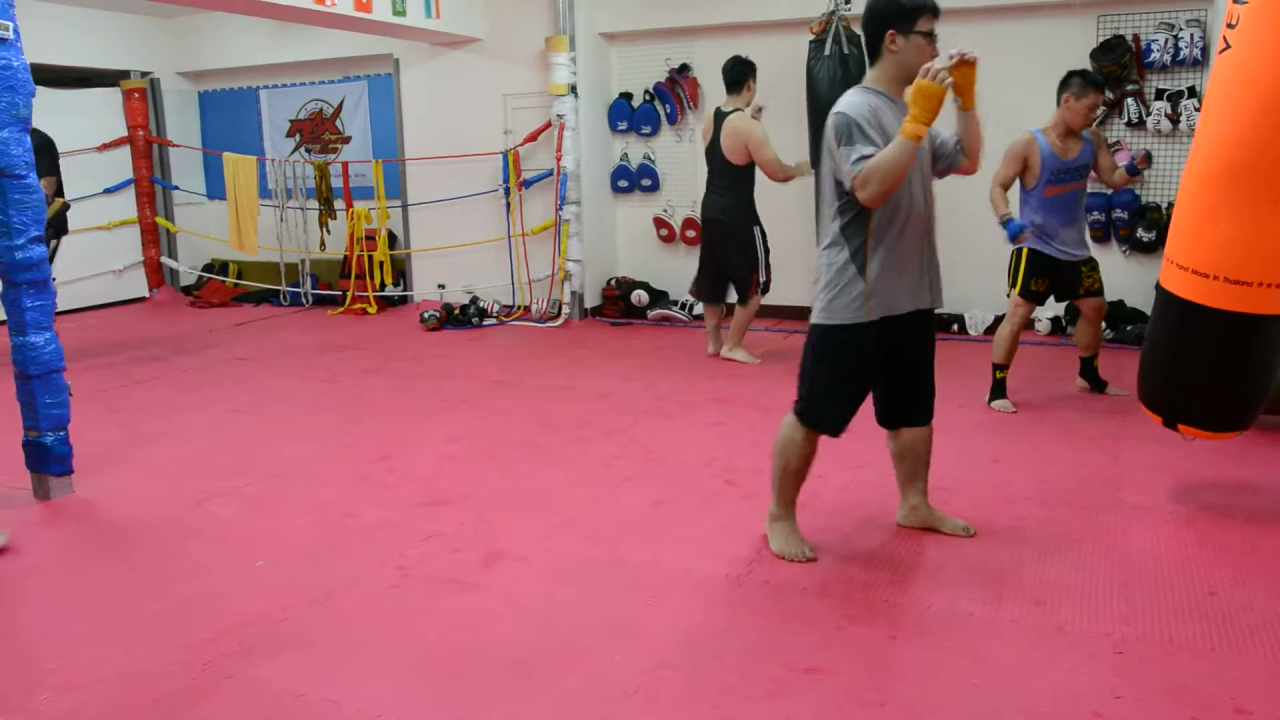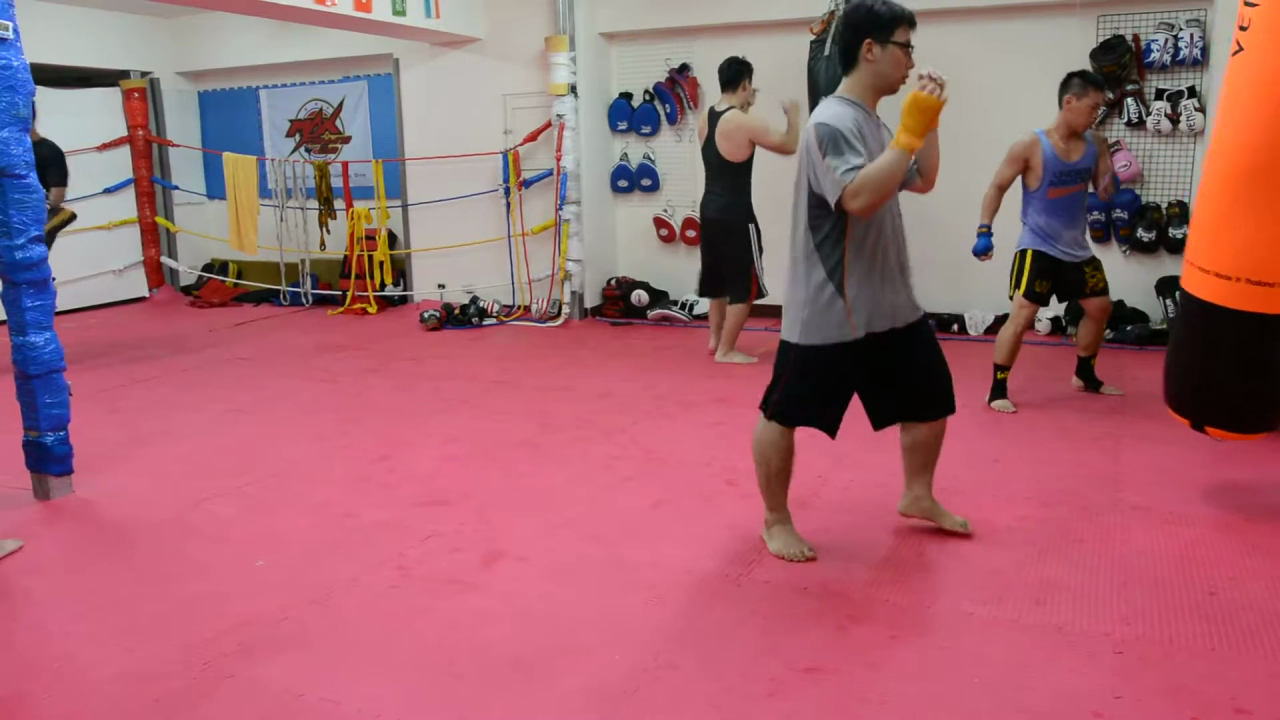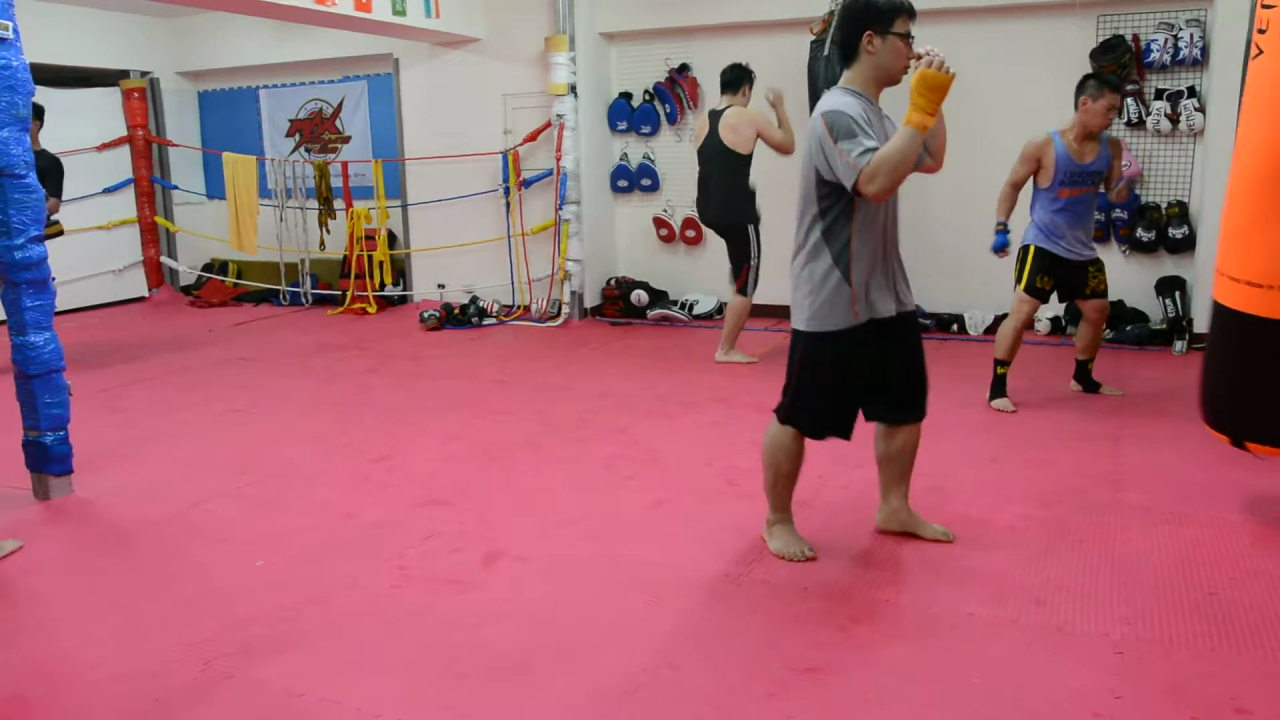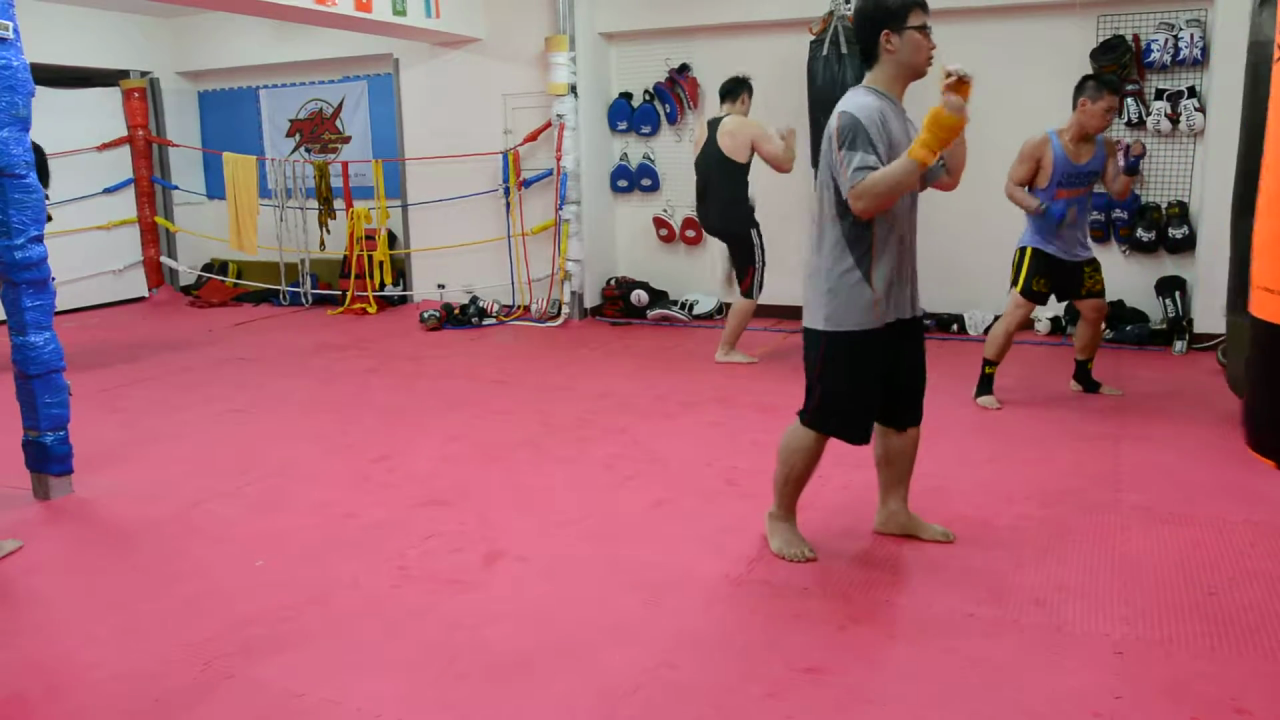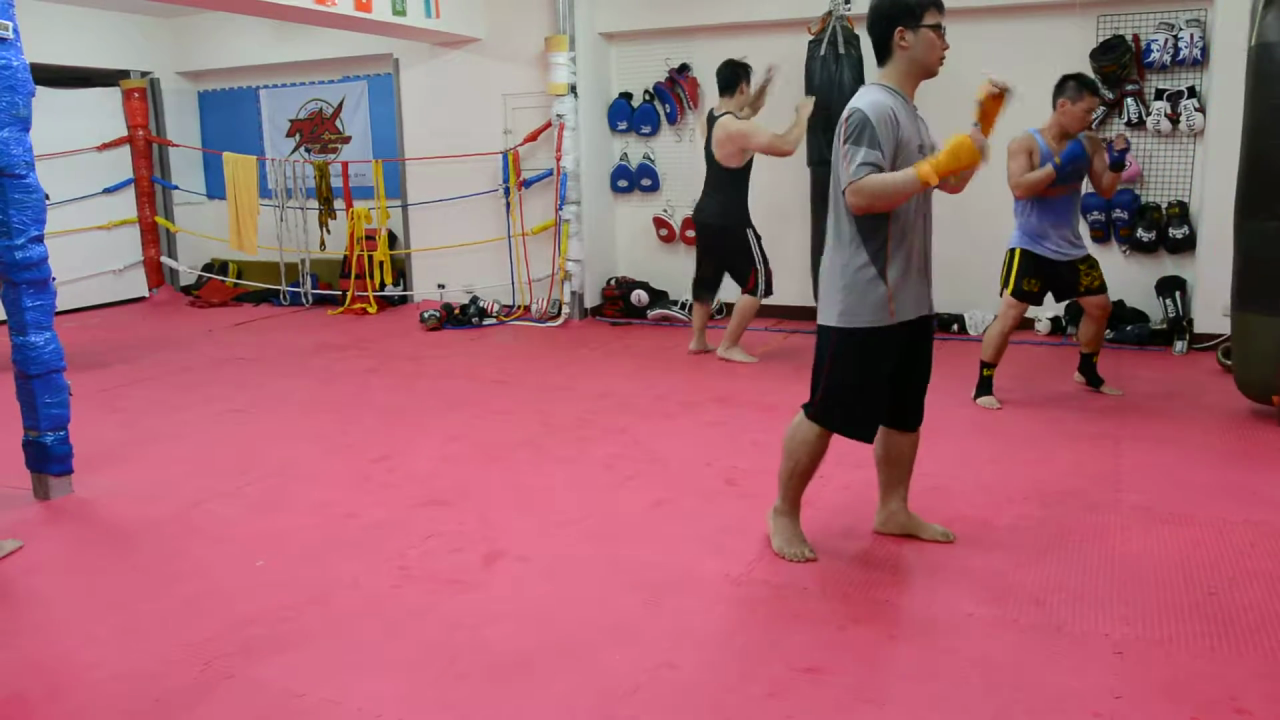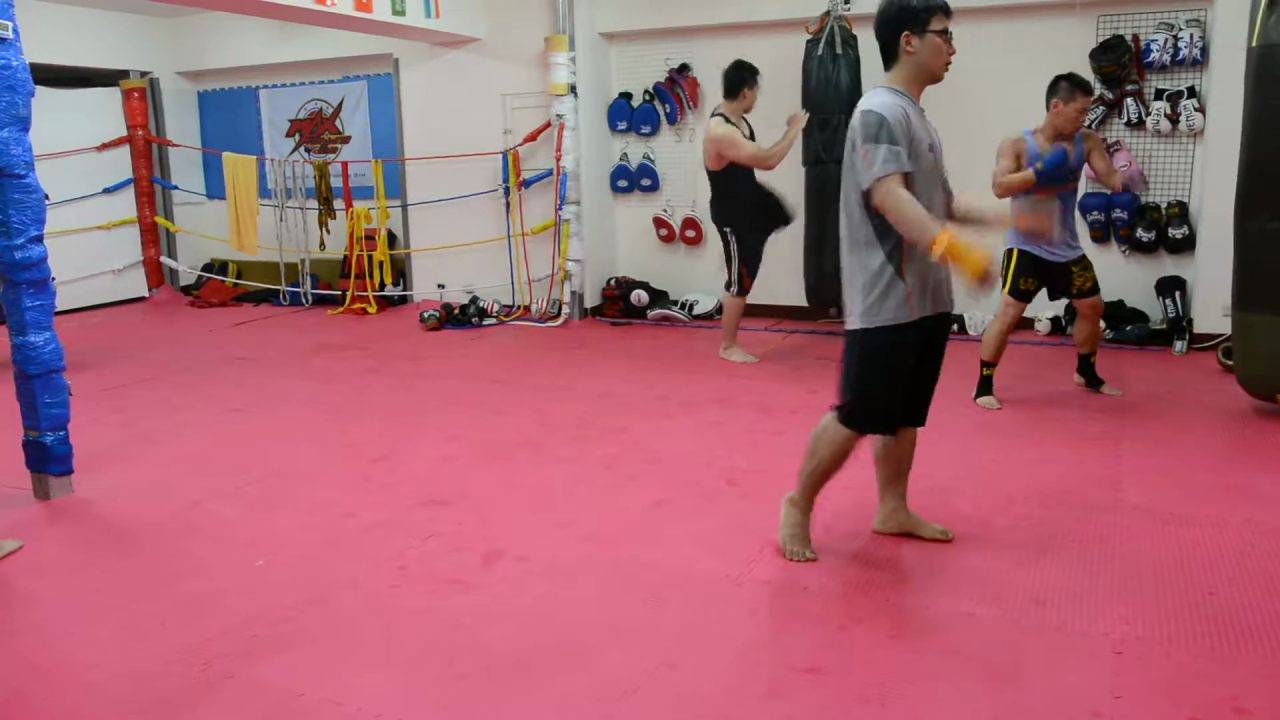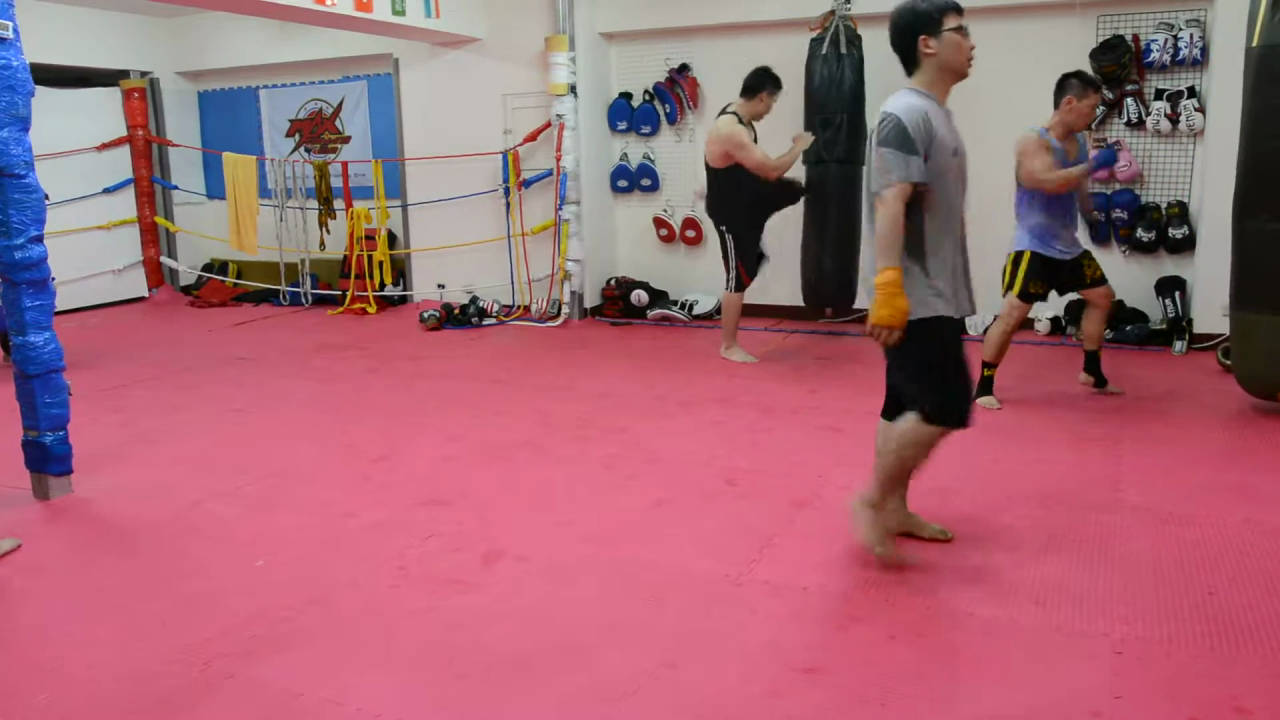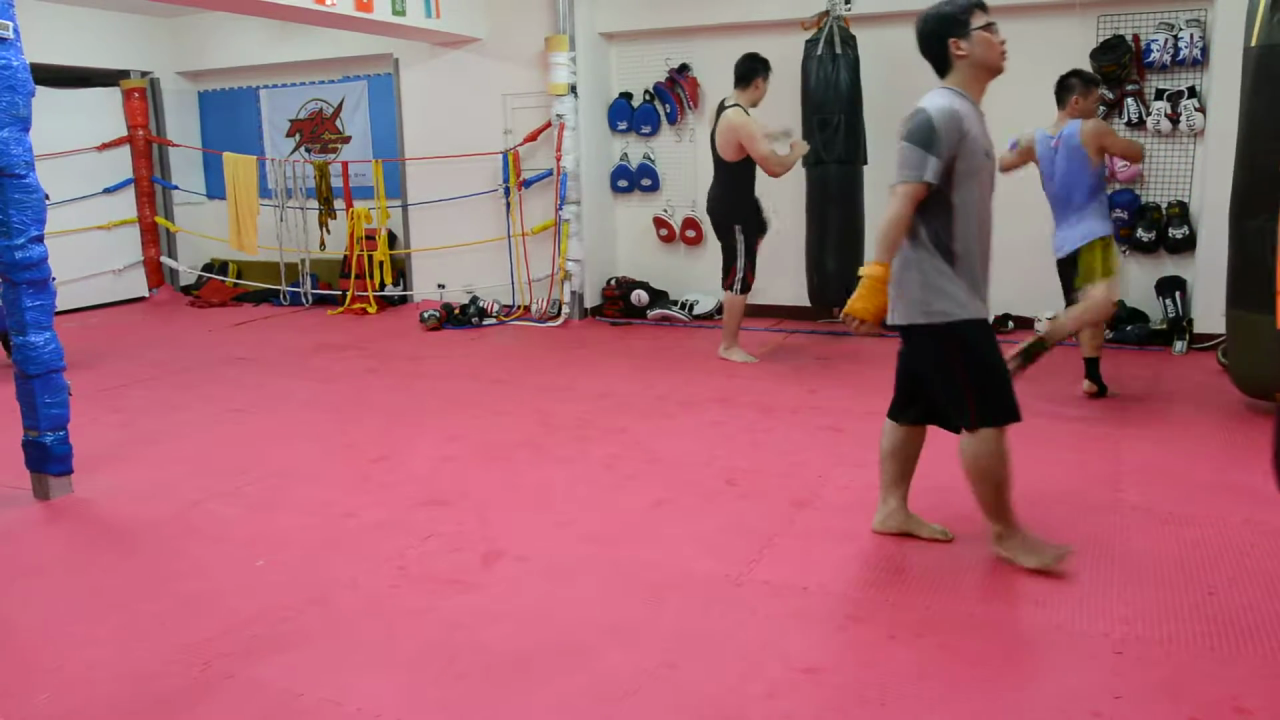
dt=0.2s
person 1, frame 1
left shoulder: (911, 112)
right shoulder: (853, 112)
left elbow: (966, 161)
right elbow: (871, 189)
left wrist: (965, 96)
right wrist: (919, 120)
left hip: (909, 295)
right hip: (853, 300)
left knee: (913, 409)
right knee: (814, 413)
left ankle: (915, 504)
right ankle: (780, 518)
person 1, frame 2
left shoulder: (876, 123)
right shoulder: (831, 123)
left elbow: (922, 181)
right elbow: (858, 198)
left wrist: (929, 122)
right wrist: (909, 131)
left hip: (889, 306)
right hip: (827, 313)
left knee: (931, 401)
right knee: (782, 413)
left ankle: (918, 496)
right ankle: (776, 520)
person 1, frame 3
left shoulder: (876, 114)
right shoulder: (837, 113)
left elbow: (930, 161)
right elbow: (875, 182)
left wrist: (934, 103)
right wrist: (920, 111)
left hip: (886, 295)
right hip: (832, 302)
left knee: (906, 406)
right knee: (798, 416)
left ankle: (895, 510)
right ankle: (778, 520)
person 1, frame 4
left shoulder: (898, 115)
right shoulder: (857, 115)
left elbow: (947, 178)
right elbow: (864, 199)
left wrist: (955, 120)
right wrist: (926, 142)
left hip: (897, 301)
right hip: (848, 304)
left knee: (904, 412)
right knee: (821, 417)
left ankle: (894, 511)
right ankle: (781, 517)
person 1, frame 5
left shoulder: (910, 113)
right shoulder: (869, 110)
left elbow: (952, 183)
right elbow: (860, 195)
left wrist: (983, 125)
right wrist: (936, 165)
left hip: (909, 299)
right hip: (861, 301)
left knee: (905, 413)
right knee: (827, 412)
left ankle: (894, 511)
right ankle: (784, 512)
person 1, frame 6
left shoulder: (916, 116)
right shoulder: (879, 112)
left elbow: (938, 198)
right elbow: (890, 197)
left wrist: (1003, 219)
right wrist: (954, 247)
left hip: (924, 298)
right hip: (884, 300)
left knee: (906, 413)
right knee: (858, 414)
left ankle: (893, 510)
right ankle: (797, 504)
person 1, frame 7
left shoulder: (939, 116)
right shoulder: (904, 116)
right elbow: (891, 205)
left wrist: (954, 294)
right wrist: (888, 286)
left hip: (940, 296)
right hip: (915, 298)
left knee: (908, 406)
right knee: (941, 409)
left ankle: (893, 509)
right ankle: (873, 503)
person 1, frame 8
left shoulder: (969, 114)
right shoulder: (937, 114)
right elbow: (902, 204)
right wrist: (876, 279)
left hip: (950, 297)
right hip: (941, 300)
left knee: (914, 405)
right knee: (987, 414)
left ankle: (893, 508)
right ankle: (1005, 533)
person 2, frame 1
left shoulder: (1093, 141)
right shoulder: (1028, 145)
left elbow: (1112, 179)
right elbow: (997, 187)
left wrist: (1134, 168)
right wrist: (1008, 220)
left hip: (1076, 248)
right hip: (1036, 247)
left knee: (1095, 308)
right knee: (1018, 314)
left ankle: (1089, 375)
right ankle: (997, 389)
person 2, frame 2
left shoulder: (1096, 143)
right shoulder: (1029, 147)
left elbow: (1102, 187)
right elbow: (997, 188)
left wrist: (1111, 185)
right wrist: (984, 232)
left hip: (1077, 249)
right hip: (1038, 248)
left knee: (1100, 308)
right knee: (1022, 316)
left ankle: (1085, 375)
right ankle: (998, 390)
person 2, frame 3
left shoulder: (1110, 147)
right shoulder: (1042, 145)
left elbow: (1115, 189)
right elbow: (1012, 185)
left wrist: (1121, 192)
right wrist: (1001, 228)
left hip: (1082, 249)
right hip: (1043, 245)
left knee: (1097, 311)
right knee: (1022, 312)
left ankle: (1083, 378)
right ankle: (997, 388)
person 2, frame 4
left shoulder: (1105, 148)
right shoulder: (1040, 145)
left elbow: (1118, 193)
right elbow: (1013, 187)
left wrist: (1132, 167)
right wrist: (1044, 211)
left hip: (1077, 249)
right hip: (1039, 246)
left knee: (1095, 311)
right knee: (1017, 313)
left ankle: (1083, 377)
right ankle: (984, 385)
person 2, frame 5
left shoulder: (1089, 144)
right shoulder: (1025, 142)
left elbow: (1105, 190)
right elbow: (1019, 189)
left wrist: (1117, 162)
right wrist: (1061, 163)
left hip: (1071, 248)
right hip: (1030, 247)
left knee: (1099, 306)
right knee: (1010, 314)
left ankle: (1087, 372)
right ankle: (983, 386)
person 2, frame 6
left shoulder: (1087, 142)
right shoulder: (1017, 143)
left elbow: (1110, 179)
right elbow: (999, 188)
left wrist: (1128, 181)
right wrist: (1042, 169)
left hip: (1067, 249)
right hip: (1027, 247)
left knee: (1092, 306)
right knee: (1008, 314)
left ankle: (1086, 373)
right ankle: (984, 386)
person 2, frame 7
left shoulder: (1080, 141)
right shoulder: (1032, 142)
right elbow: (1050, 182)
right wrist: (1094, 164)
left hip: (1068, 246)
right hip: (1034, 247)
left knee: (1103, 298)
right knee: (1013, 315)
left ankle: (1092, 372)
right ankle: (984, 386)
person 2, frame 8
left shoulder: (1036, 139)
right shoulder: (1092, 130)
left elbow: (1003, 164)
right elbow: (1136, 154)
left wrist: (1017, 145)
right wrist: (1110, 142)
left hip: (1068, 241)
right hip: (1092, 236)
left knee: (1089, 309)
right knee: (1099, 304)
left ankle: (1093, 378)
right ankle: (1032, 349)
person 3, frame 1
left shoulder: (711, 120)
right shoulder: (749, 128)
right elbow: (776, 173)
right wrist: (799, 169)
left hip: (711, 211)
right hip: (738, 216)
left knee: (712, 280)
right knee: (756, 284)
left ankle: (714, 342)
right ankle: (732, 346)
person 3, frame 2
left shoulder: (706, 118)
right shoulder: (746, 122)
right elbow: (788, 145)
left wrist: (743, 108)
right wrist: (794, 115)
left hip: (710, 210)
right hip: (736, 215)
left knee: (716, 278)
right knee: (749, 286)
left ankle: (716, 338)
right ankle: (726, 350)
person 3, frame 3
left shoulder: (703, 121)
right shoulder: (748, 117)
right elbow: (788, 146)
right wrist: (779, 108)
left hip: (707, 209)
right hip: (735, 211)
right knee: (745, 283)
right ankle: (726, 349)
person 3, frame 4
left shoulder: (701, 130)
right shoulder: (747, 126)
right elbow: (785, 165)
right wrist: (790, 141)
left hip: (707, 218)
right hip: (735, 218)
right knee: (750, 287)
left ankle: (732, 271)
right ankle: (726, 350)
person 3, frame 5
left shoulder: (713, 118)
right shoulder: (737, 129)
left elbow: (749, 110)
right elbow: (786, 147)
left wrist: (765, 85)
right wrist: (803, 114)
left hip: (706, 215)
right hip: (731, 219)
left knee: (708, 279)
right knee: (757, 284)
left ankle: (698, 339)
right ankle: (728, 346)
person 3, frame 6
left shoulder: (732, 115)
right shoulder: (720, 132)
right elbow: (767, 161)
right wrist: (795, 129)
left hip: (751, 197)
right hip: (733, 213)
left knee: (777, 216)
right knee: (740, 280)
right ankle: (728, 346)
person 3, frame 7
left shoulder: (738, 115)
right shoulder: (729, 132)
right elbow: (771, 170)
right wrist: (799, 146)
left hip: (749, 193)
right hip: (729, 211)
left knee: (792, 191)
right knee: (739, 278)
right ankle: (729, 346)
person 3, frame 8
left shoulder: (725, 107)
right shoulder: (741, 121)
right elbow: (774, 167)
left wrist: (768, 136)
right wrist: (797, 151)
left hip: (732, 200)
right hip: (732, 211)
left knee: (757, 228)
right knee: (738, 278)
right ankle: (728, 346)
